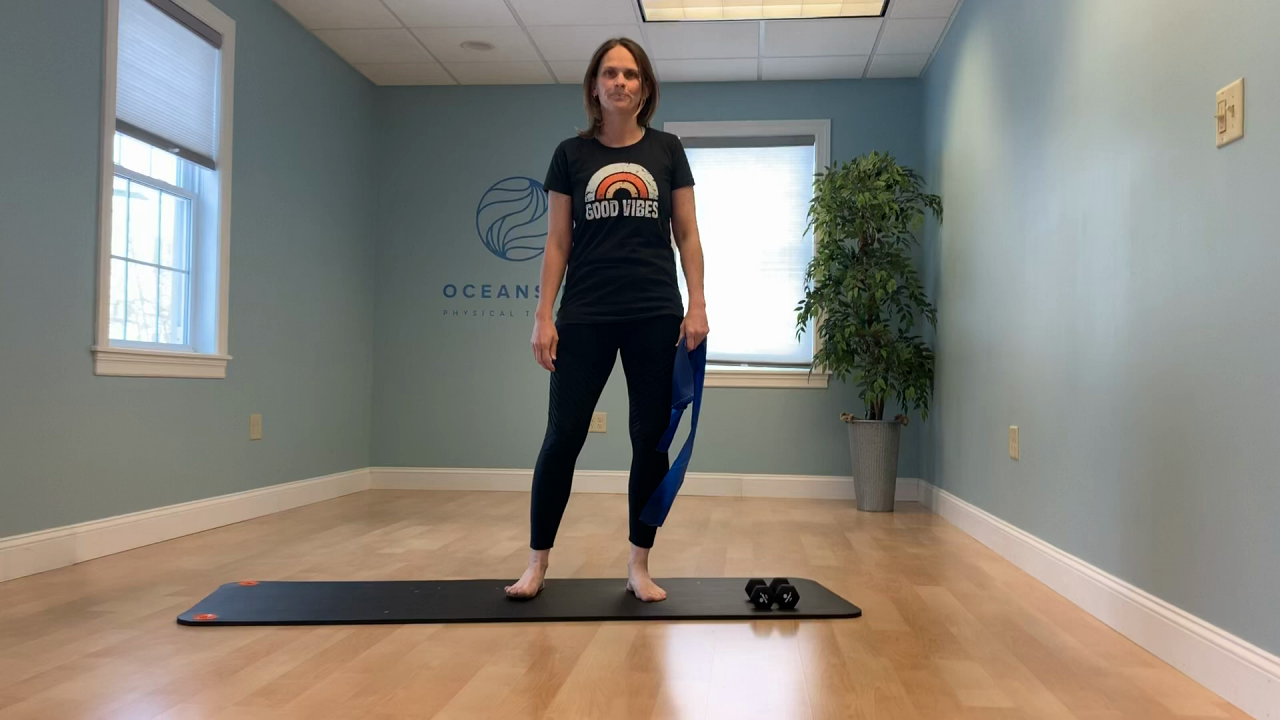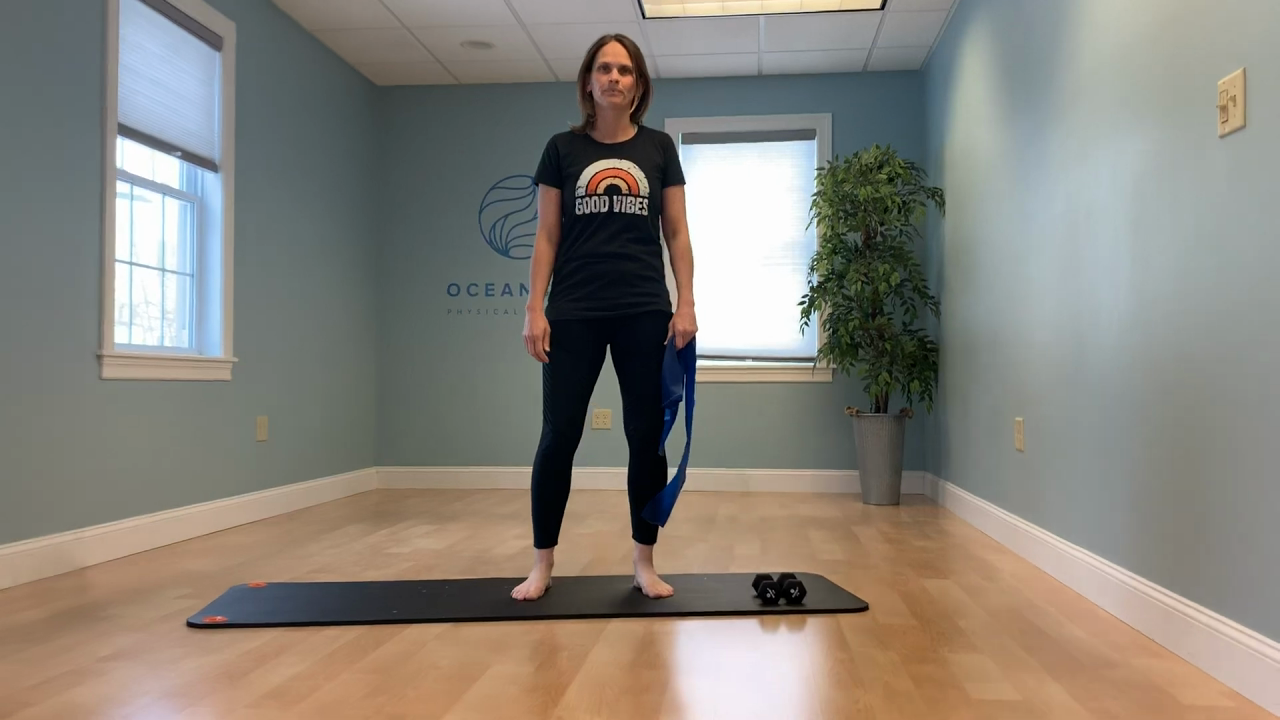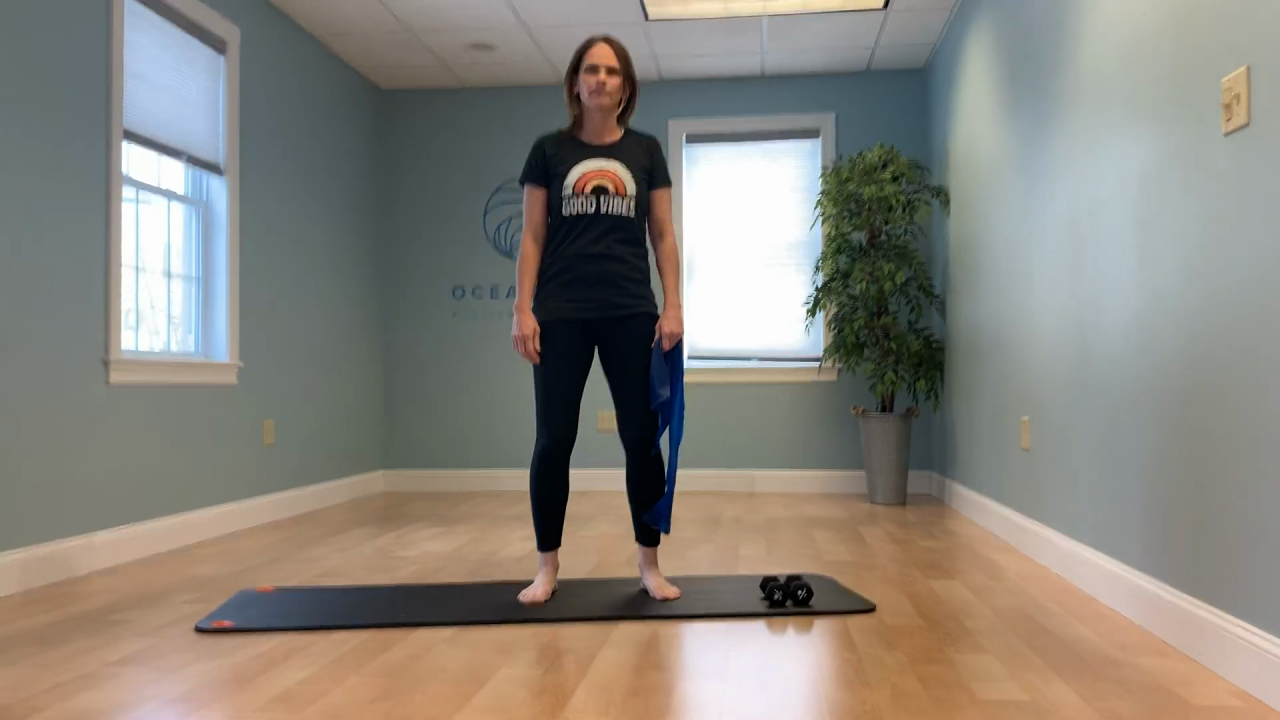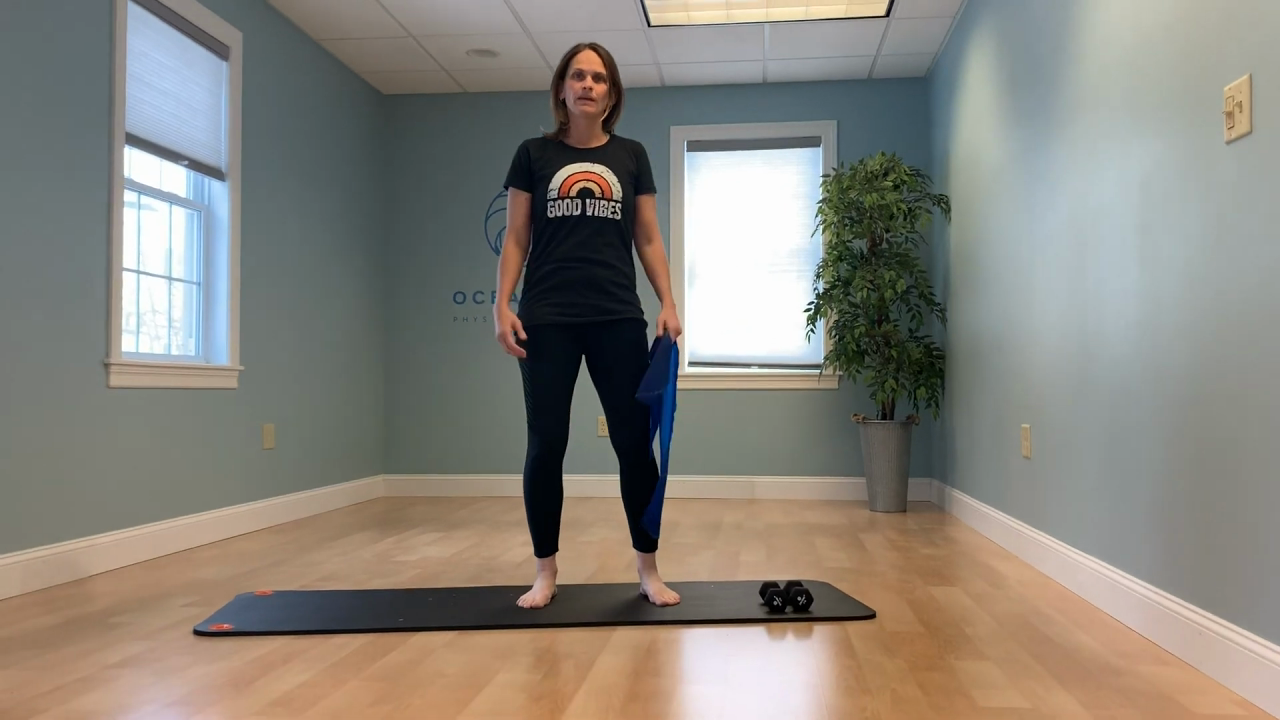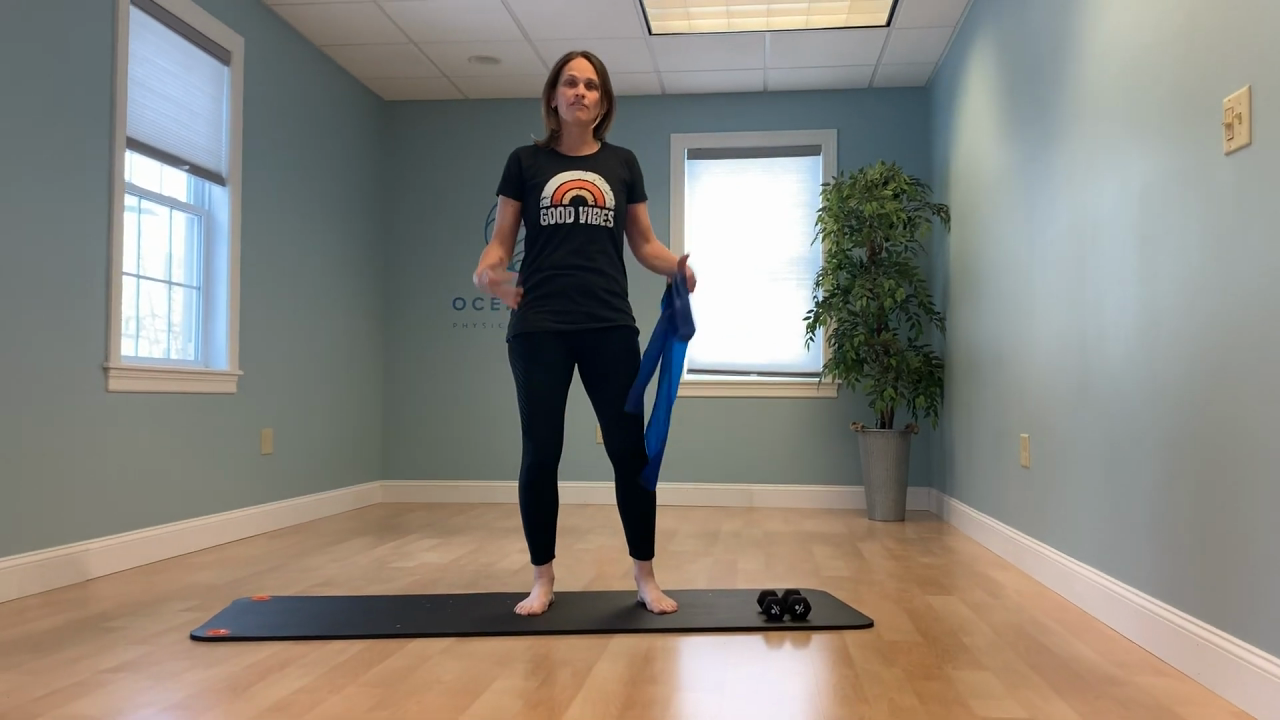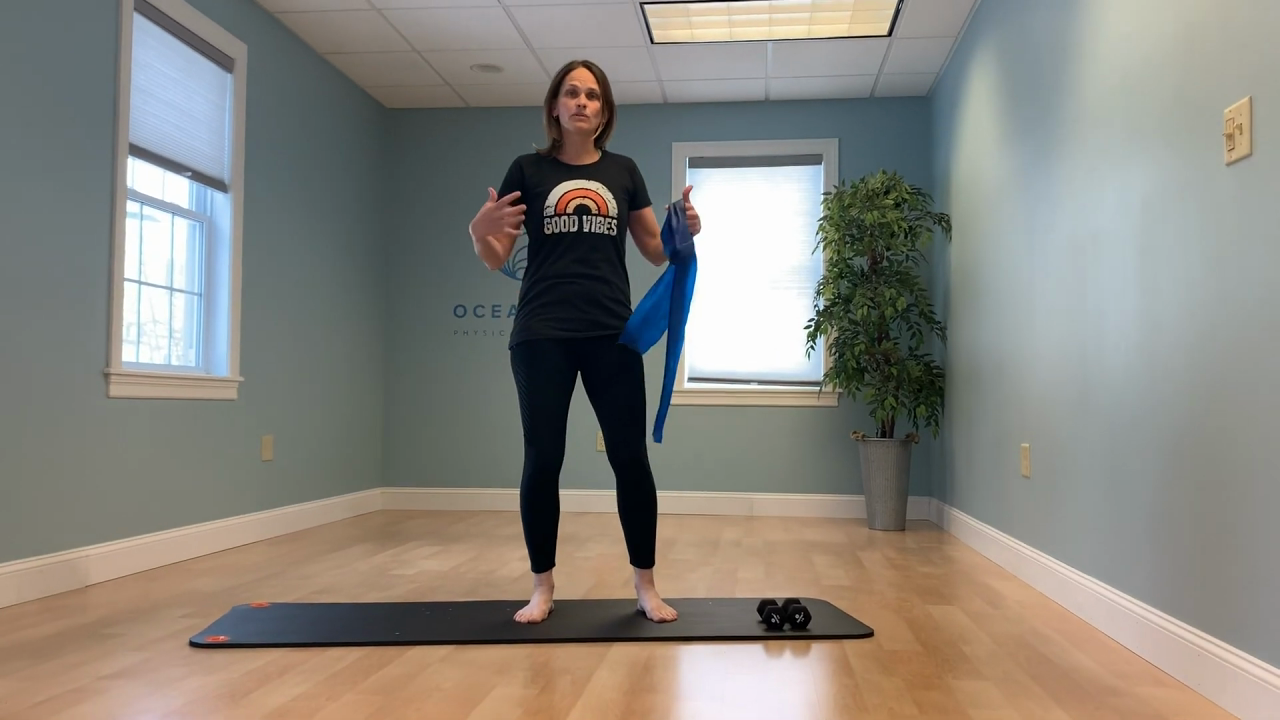
dt=0.3s
person 1, frame 1
left shoulder: (667, 150)
right shoulder: (571, 154)
left elbow: (687, 235)
right elbow: (558, 242)
left wrist: (696, 305)
right wrist: (543, 315)
left hip: (655, 316)
right hip: (584, 317)
left knee: (651, 441)
right knee: (562, 438)
left ankle: (639, 566)
right ankle: (537, 562)
person 1, frame 2
left shoulder: (659, 147)
right shoulder: (562, 149)
left elbow: (676, 233)
right elbow: (547, 236)
left wrist: (685, 304)
right wrist: (535, 309)
left hip: (643, 313)
right hip: (573, 313)
left knee: (646, 437)
right knee: (558, 436)
left ankle: (644, 563)
right ankle: (542, 564)
person 1, frame 3
left shoulder: (646, 150)
right shoulder: (549, 150)
left elbow: (663, 235)
right elbow: (533, 236)
left wrist: (672, 306)
right wrist: (523, 308)
left hip: (631, 313)
right hip: (561, 314)
left knee: (642, 438)
right knee: (553, 439)
left ankle: (649, 564)
right ankle: (547, 567)
person 1, frame 4
left shoulder: (631, 155)
right shoulder: (534, 153)
left elbow: (648, 239)
right elbow: (516, 239)
left wrist: (668, 303)
right wrist: (503, 306)
left hip: (618, 318)
right hip: (546, 319)
left knee: (635, 442)
right knee: (546, 445)
left ankle: (648, 569)
right ankle: (545, 572)
person 1, frame 5
left shoulder: (622, 163)
right shoulder: (525, 161)
left elbow: (644, 245)
right elbow: (500, 241)
left wrist: (675, 266)
right wrist: (485, 272)
left hip: (610, 325)
right hip: (539, 325)
left knee: (629, 450)
right knee: (540, 452)
left ankle: (646, 578)
right ankle: (542, 579)
person 1, frame 6
left shoulder: (623, 171)
right shoulder: (527, 169)
left elbow: (654, 249)
right elbow: (496, 255)
left wrist: (684, 229)
right wrist: (480, 228)
left hip: (612, 332)
right hip: (542, 333)
left knee: (630, 456)
right knee: (542, 459)
left ankle: (645, 586)
right ankle: (542, 587)
